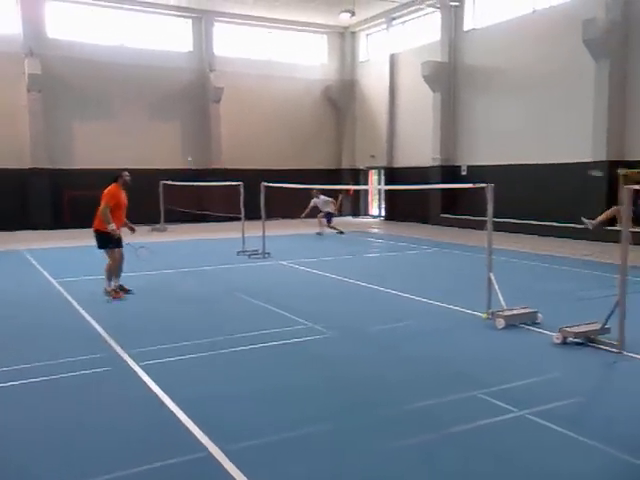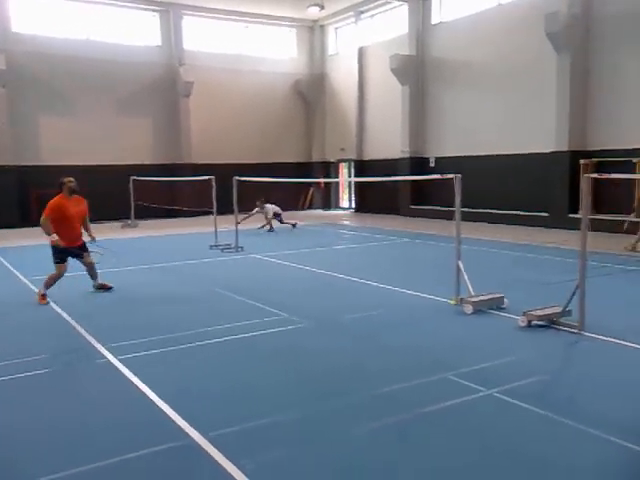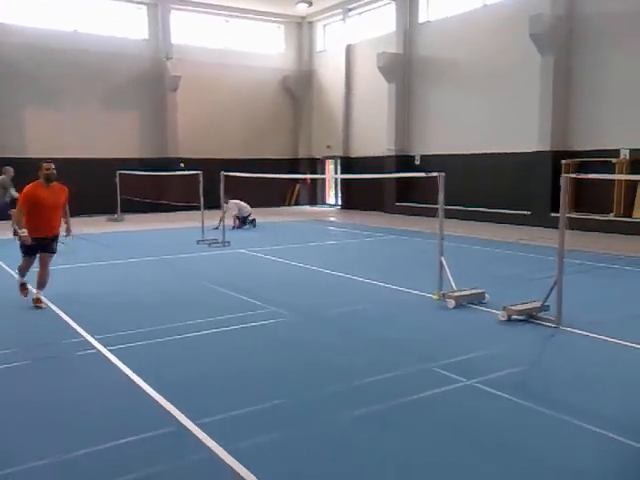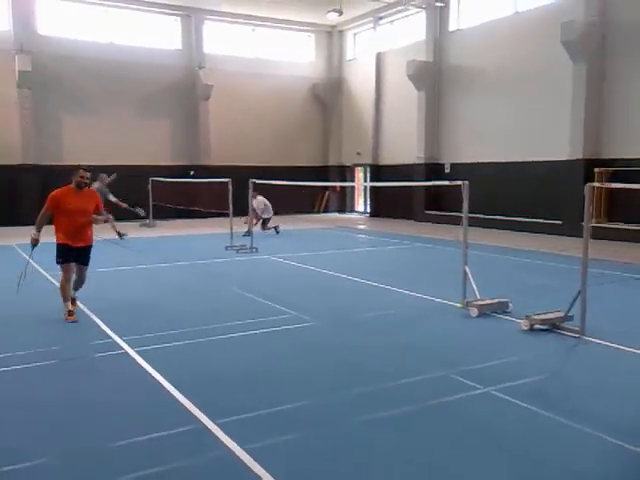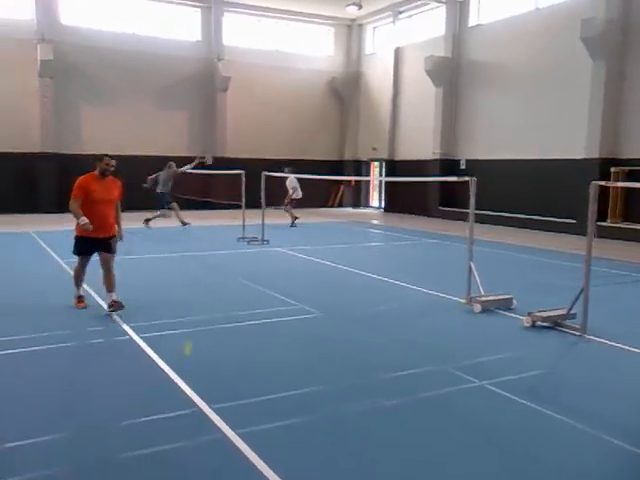
dt=0.4s
person 1, frame 1
left shoulder: (122, 192)
right shoulder: (112, 191)
right elbow: (104, 210)
left wrist: (128, 225)
right wrist: (112, 227)
left hip: (112, 230)
right hip: (104, 230)
left knee: (120, 256)
right knee: (114, 257)
left ankle: (117, 284)
right ankle: (109, 288)
person 1, frame 2
left shoulder: (82, 201)
right shoulder: (56, 203)
left elbow: (85, 220)
right elbow: (44, 221)
left wrist: (90, 233)
right wrist: (54, 237)
left hip: (77, 241)
right hip: (60, 243)
left knee: (90, 263)
right knee: (60, 272)
left ankle: (97, 284)
right ankle: (42, 292)
person 1, frame 3
left shoulder: (62, 189)
right shoulder: (30, 190)
left elbow: (64, 207)
right elbow: (19, 213)
left wrist: (68, 224)
right wrist: (23, 233)
left hip: (51, 235)
right hip: (31, 236)
left knee: (44, 266)
right knee: (27, 264)
left ankle: (38, 297)
right ankle: (22, 280)
person 1, frame 4
left shoulder: (94, 195)
right shoulder: (58, 195)
left elbow: (103, 215)
right elbow: (44, 215)
left wrist: (99, 219)
right wrist: (36, 234)
left hip: (85, 242)
right hip: (65, 242)
left knee: (81, 275)
right knee: (67, 275)
left ankle: (73, 295)
right ankle: (68, 309)
person 1, frame 5
left shoulder: (116, 184)
right shoulder: (84, 182)
right elbow: (73, 205)
left wrist: (119, 227)
right wrist: (83, 221)
left hip: (108, 234)
right hip: (86, 233)
left knee: (108, 266)
right knee: (82, 265)
left ankle: (112, 300)
right ankle: (78, 295)
